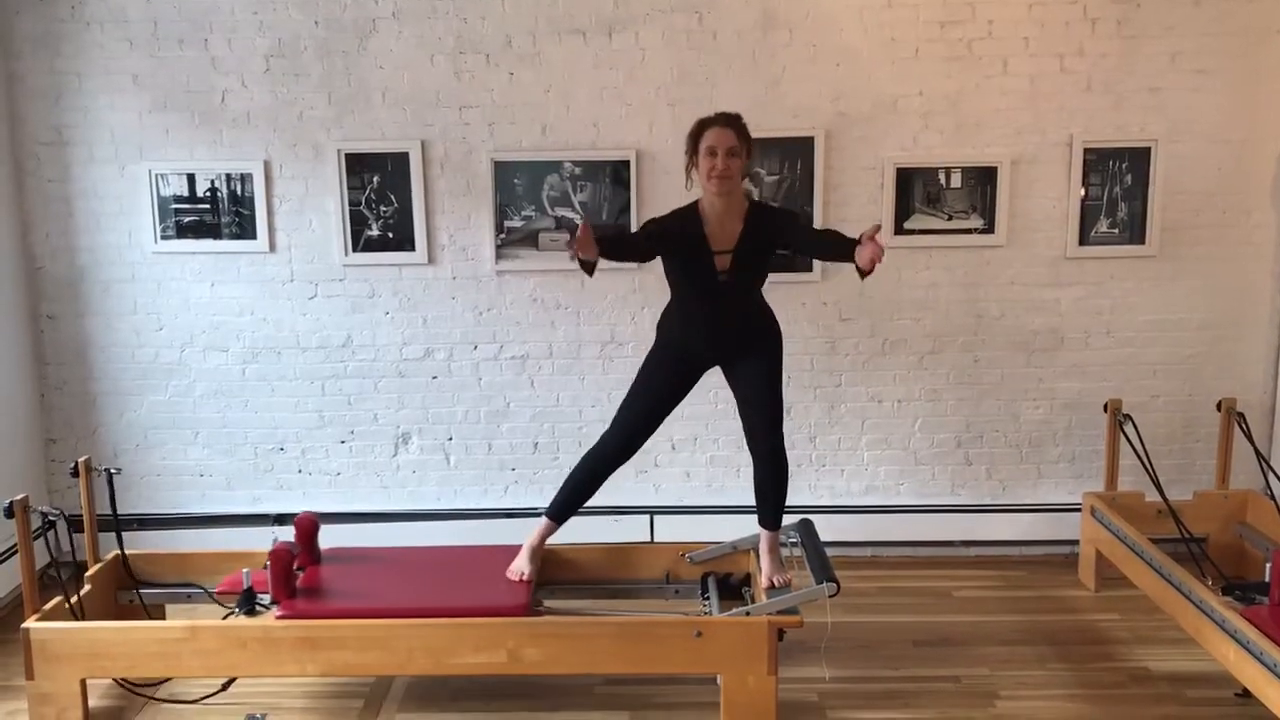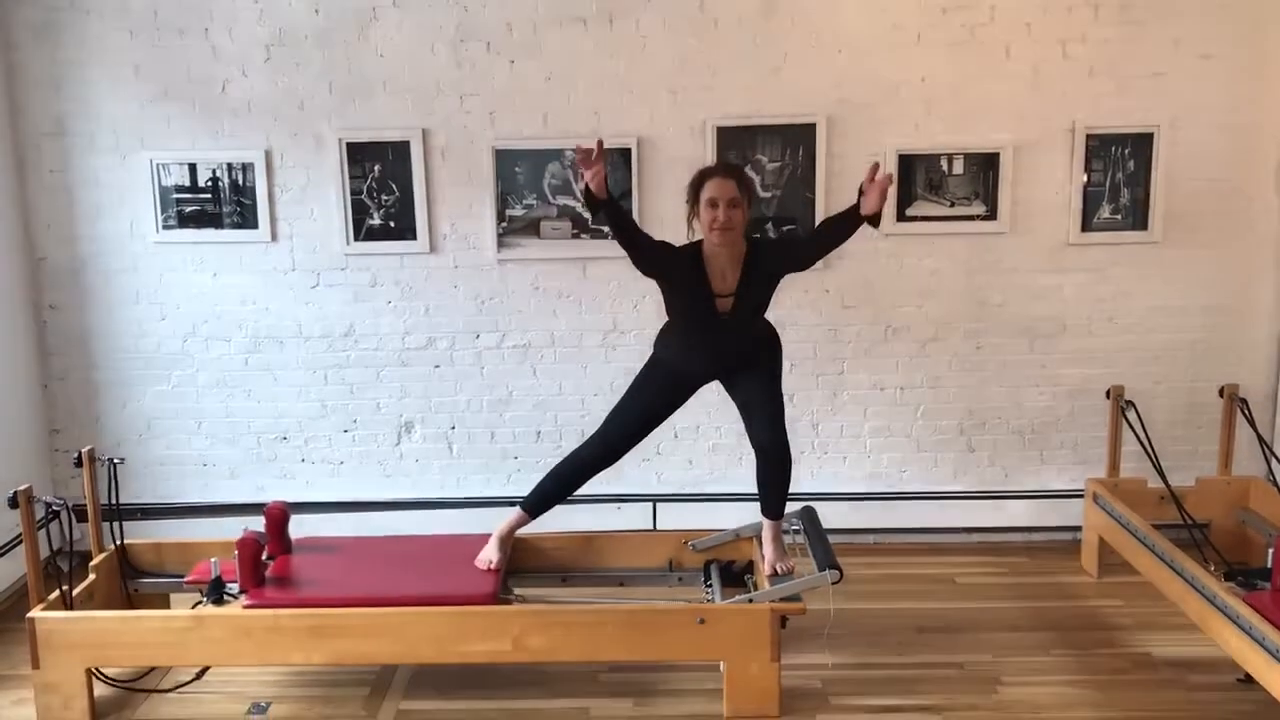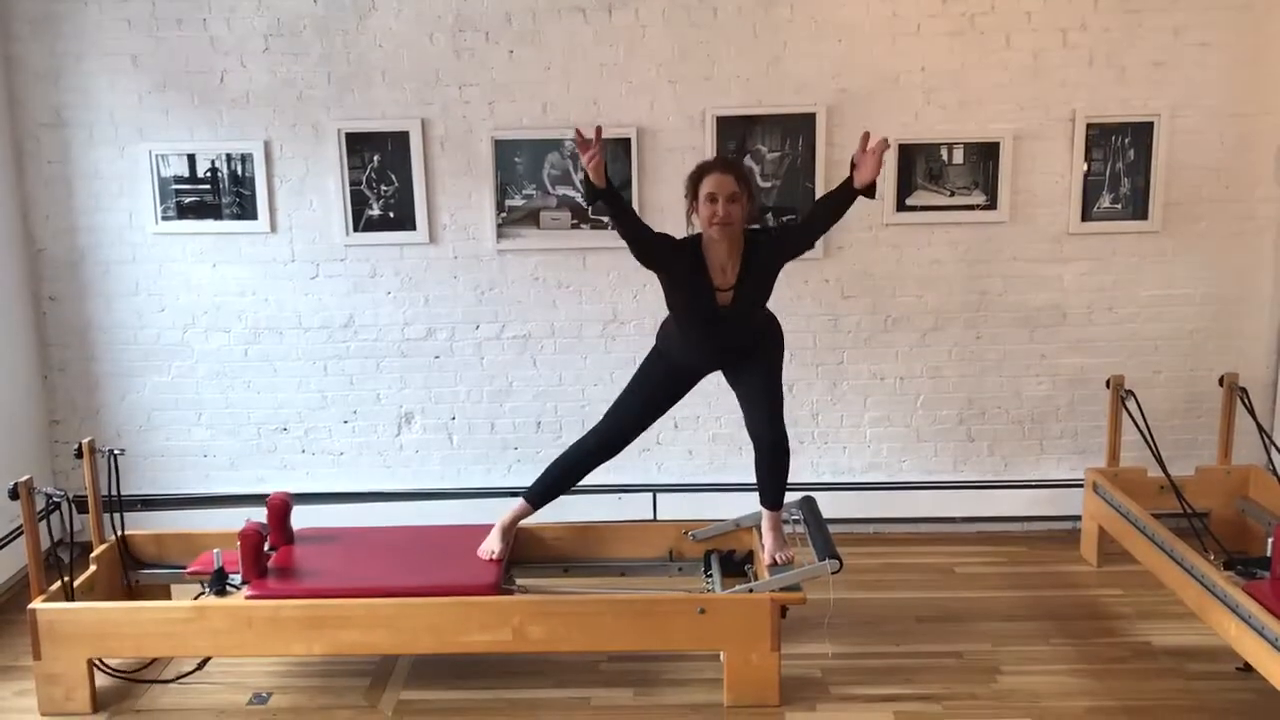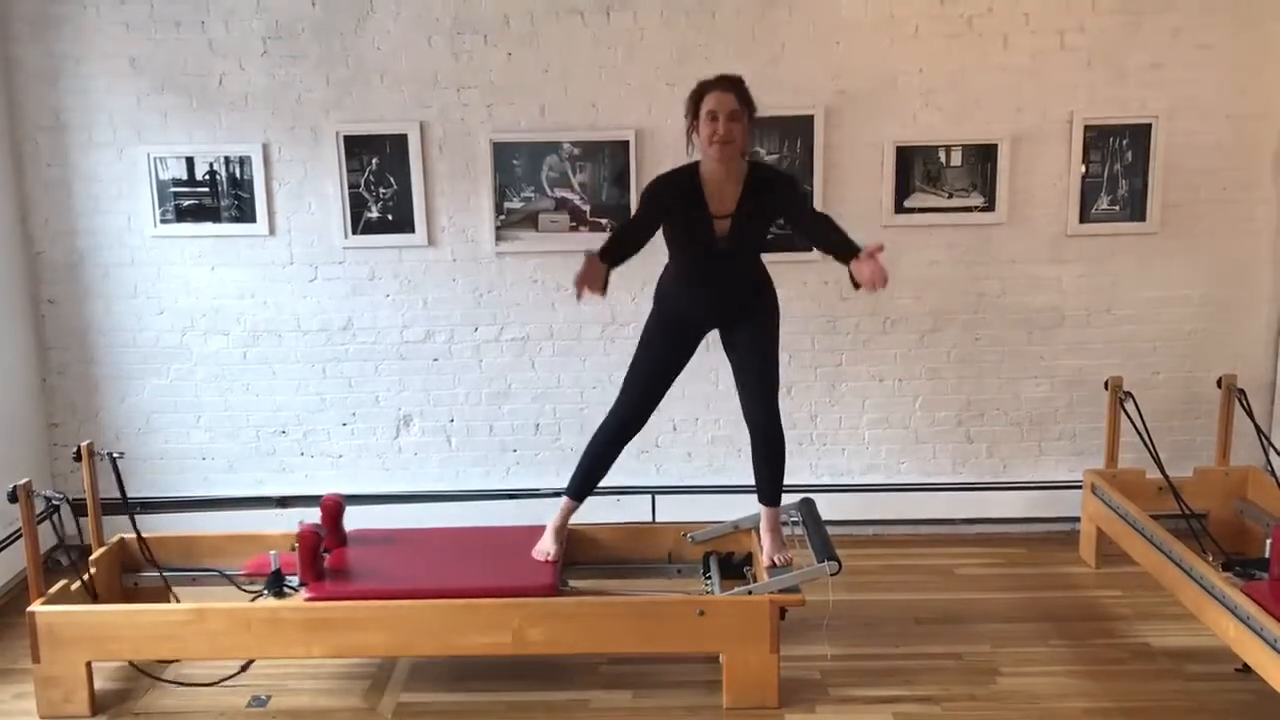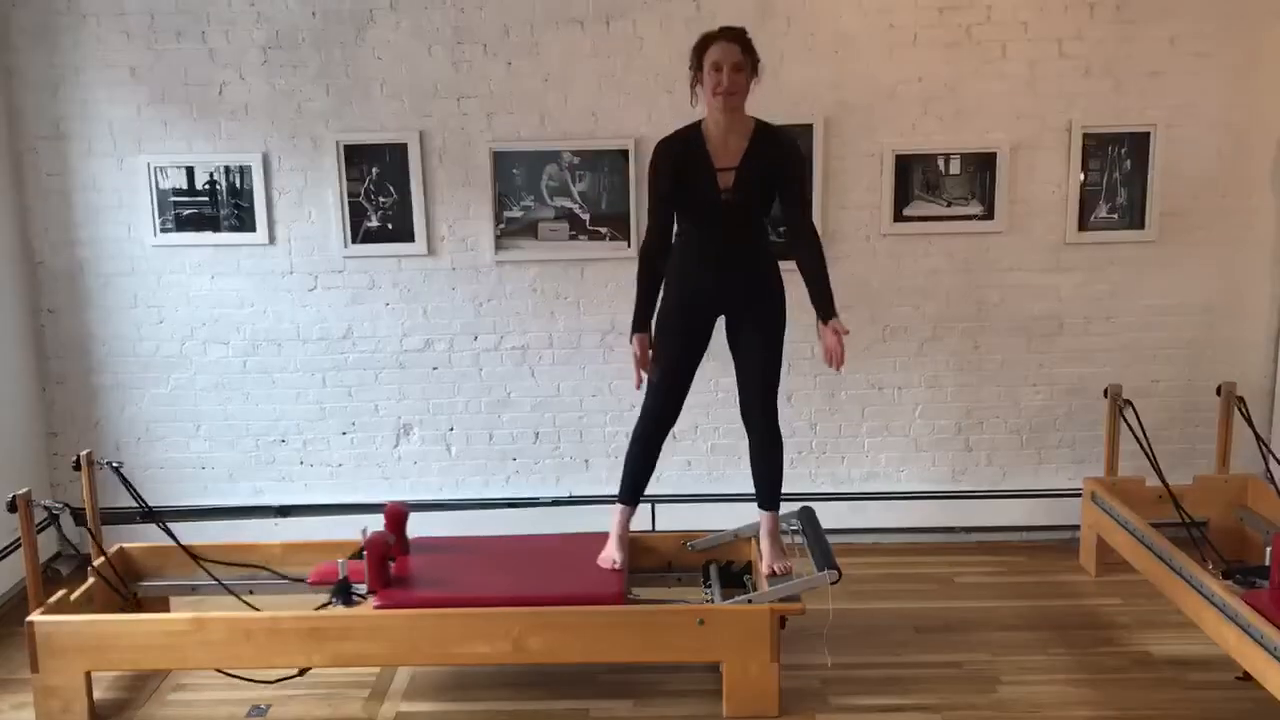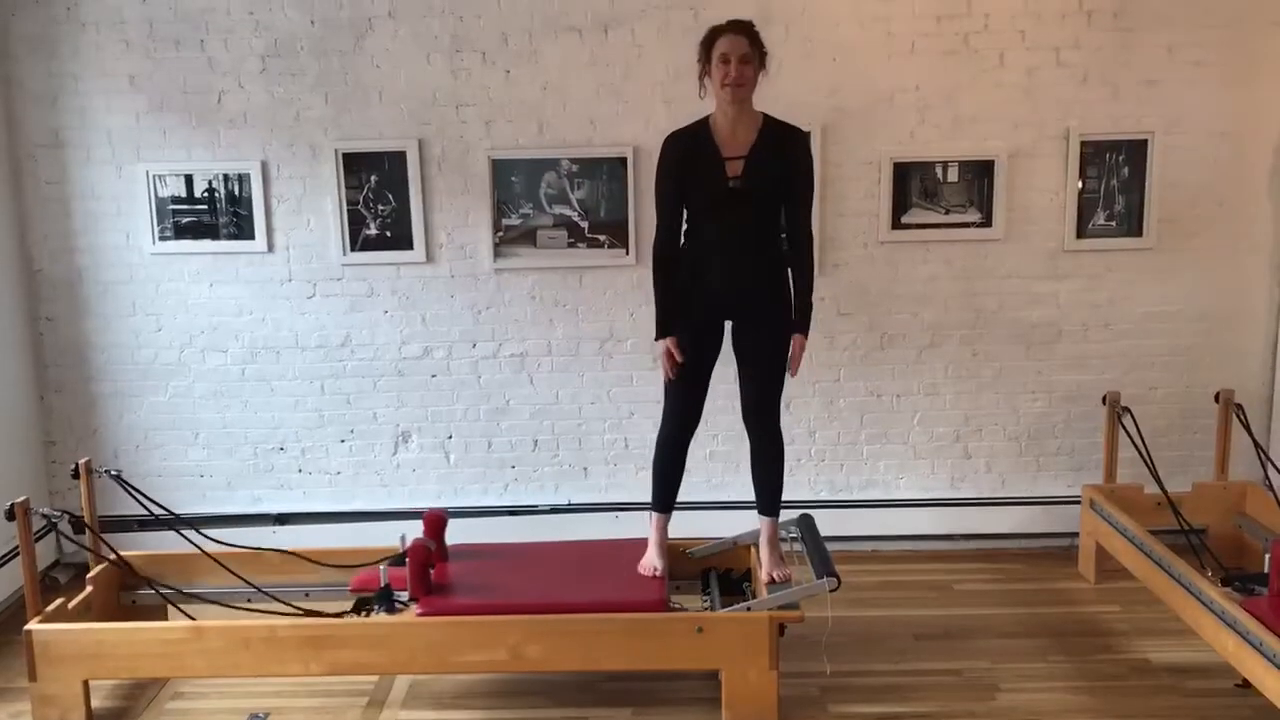
dt=0.5s
person 1, frame 1
left shoulder: (770, 221)
right shoulder: (673, 228)
left elbow: (816, 241)
right elbow: (633, 246)
left wrist: (858, 251)
right wrist: (593, 247)
left hip: (752, 344)
right hip: (681, 344)
left knee: (768, 444)
right knee: (617, 442)
left ankle: (769, 549)
right ankle: (536, 539)
person 1, frame 2
left shoulder: (768, 257)
right shoulder: (674, 263)
left elbow: (818, 240)
right elbow: (631, 238)
left wrist: (863, 210)
right wrist: (600, 194)
left hip: (751, 359)
right hip: (680, 362)
left knee: (771, 442)
right knee: (605, 445)
left ankle: (771, 537)
right ankle: (507, 530)
person 1, frame 3
left shoulder: (768, 248)
right shoulder: (674, 256)
left elbow: (814, 220)
right elbow: (630, 227)
left wrist: (856, 183)
right wrist: (599, 183)
left hip: (753, 349)
right hip: (681, 353)
left knee: (769, 433)
right knee: (608, 436)
left ankle: (772, 526)
right ankle: (511, 519)
person 1, frame 4
left shoulder: (772, 185)
right shoulder: (671, 188)
left elbow: (813, 223)
right elbow: (636, 229)
left wrist: (854, 258)
right wrist: (603, 263)
left hip: (749, 308)
right hip: (679, 309)
left knee: (763, 416)
right knee: (628, 413)
left ankle: (770, 526)
right ankle: (560, 519)
person 1, frame 5
left shoulder: (778, 148)
right shoulder: (673, 151)
left elbow: (801, 232)
right elbow: (656, 239)
left wrist: (825, 314)
right wrist: (642, 326)
left hip: (756, 293)
right hip: (688, 291)
left knee: (760, 413)
right knee: (658, 411)
left ankle: (769, 534)
right ankle: (620, 527)
person 1, frame 6
left shoulder: (788, 143)
right shoulder: (681, 146)
left elbow: (799, 236)
right elbow: (666, 239)
left wrist: (801, 322)
right wrist: (665, 326)
left hip: (763, 298)
right hip: (697, 297)
left knee: (763, 419)
right knee: (679, 419)
left ankle: (769, 540)
right ankle: (658, 535)
